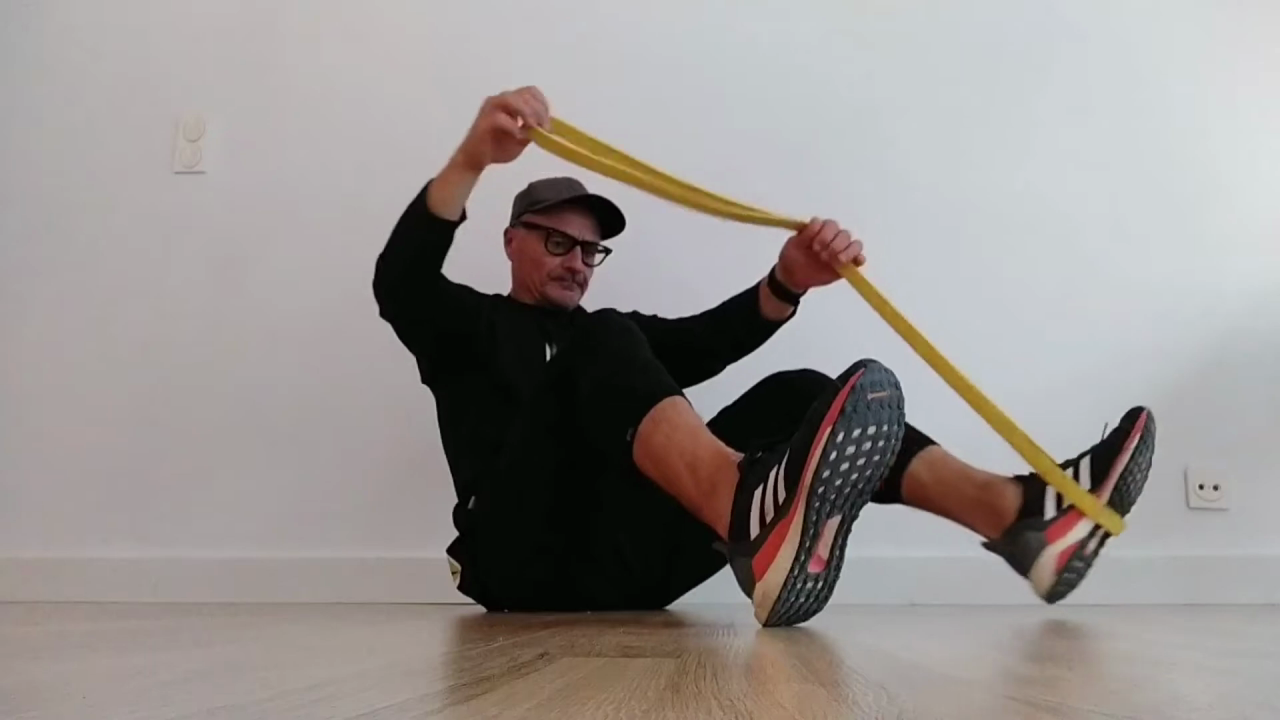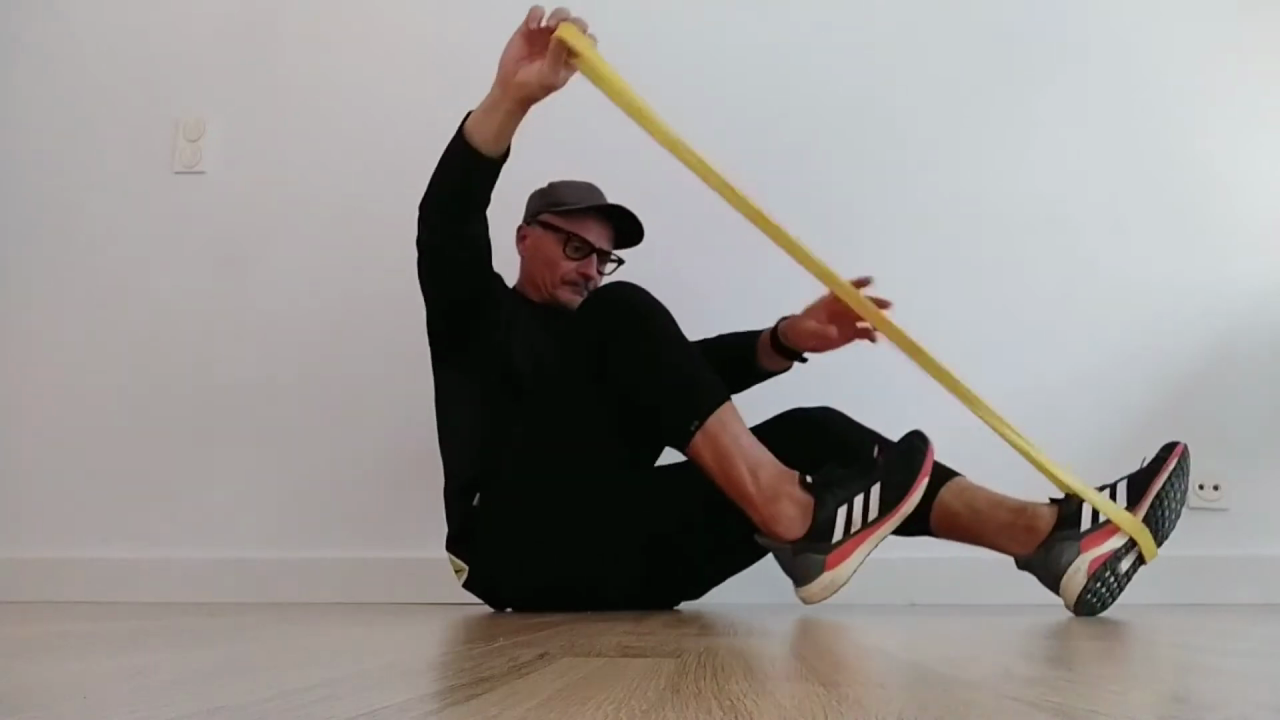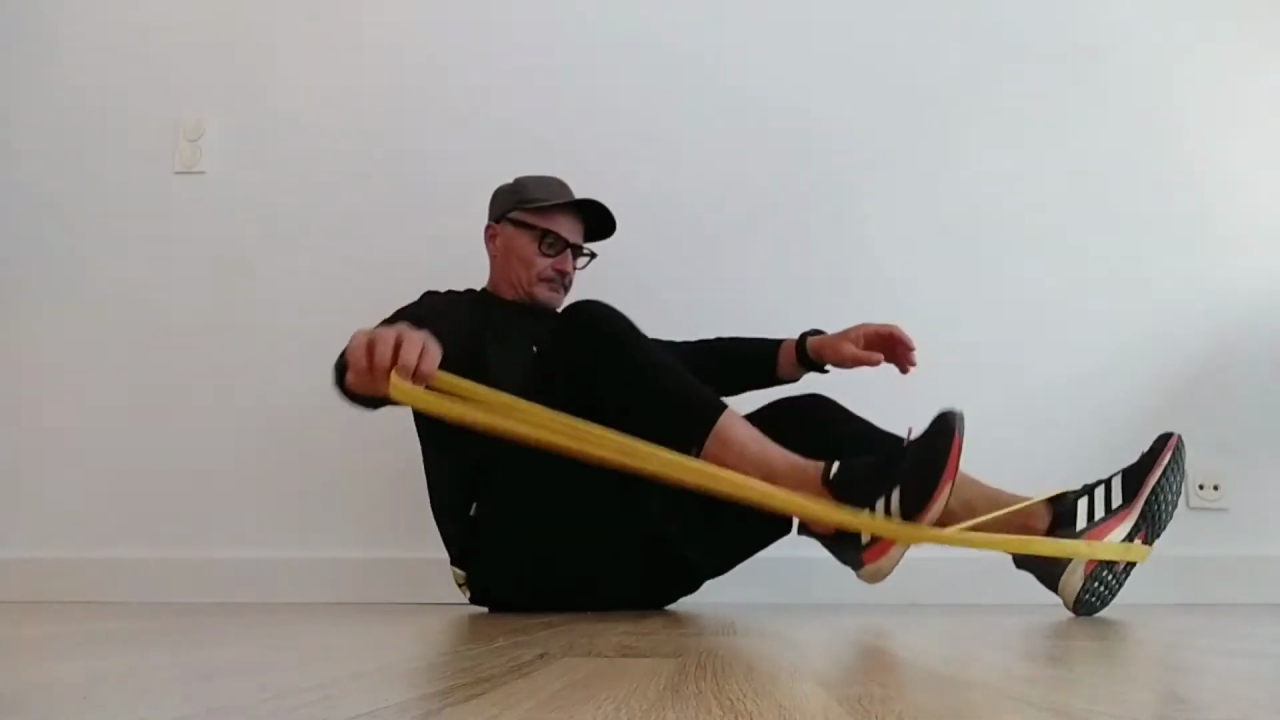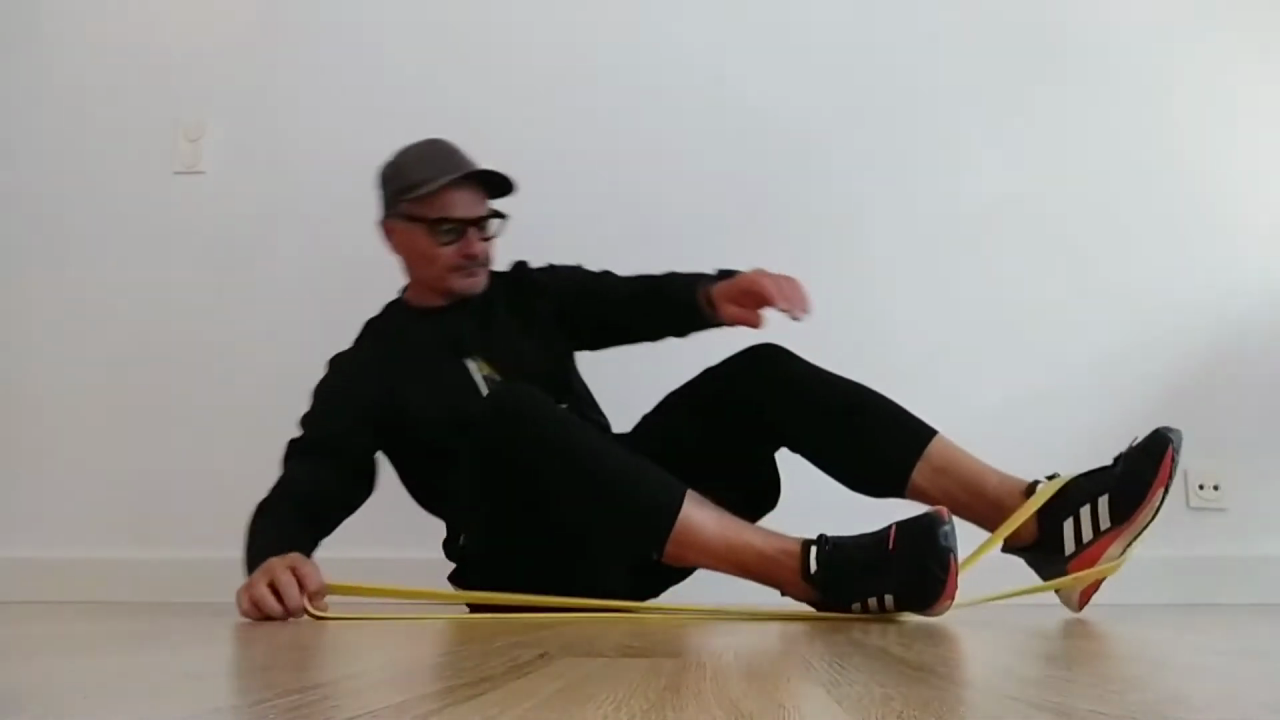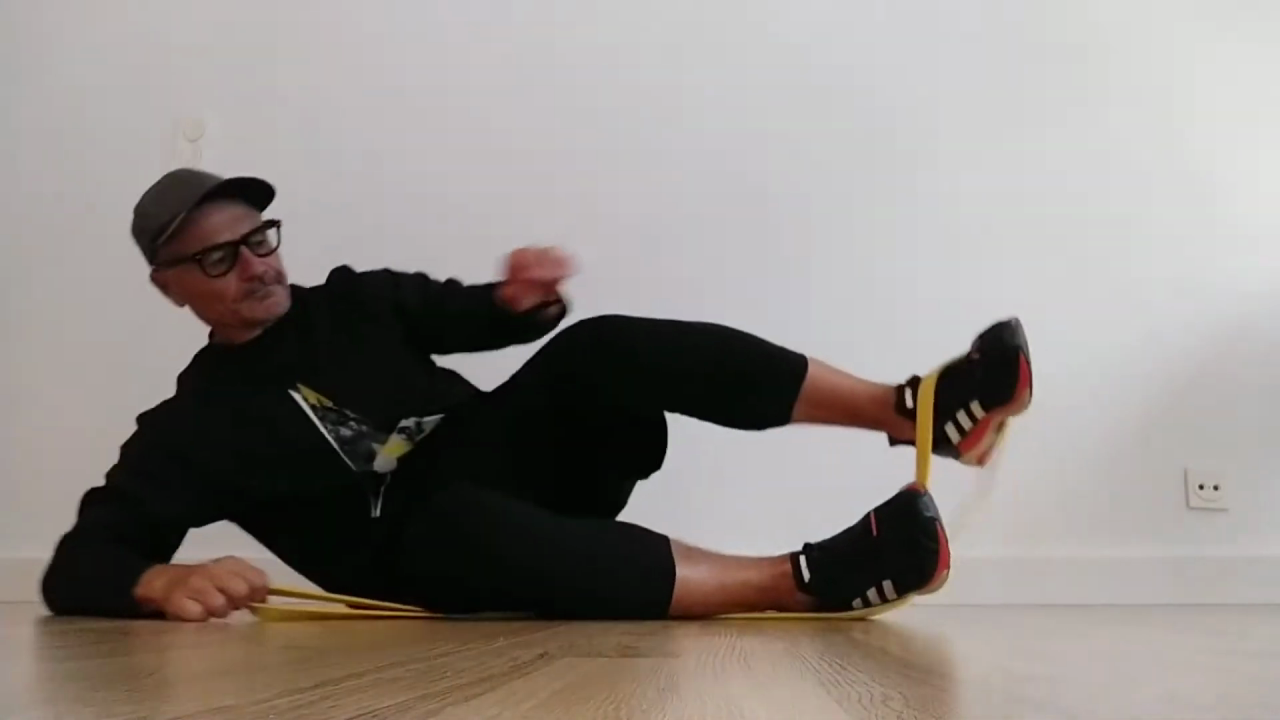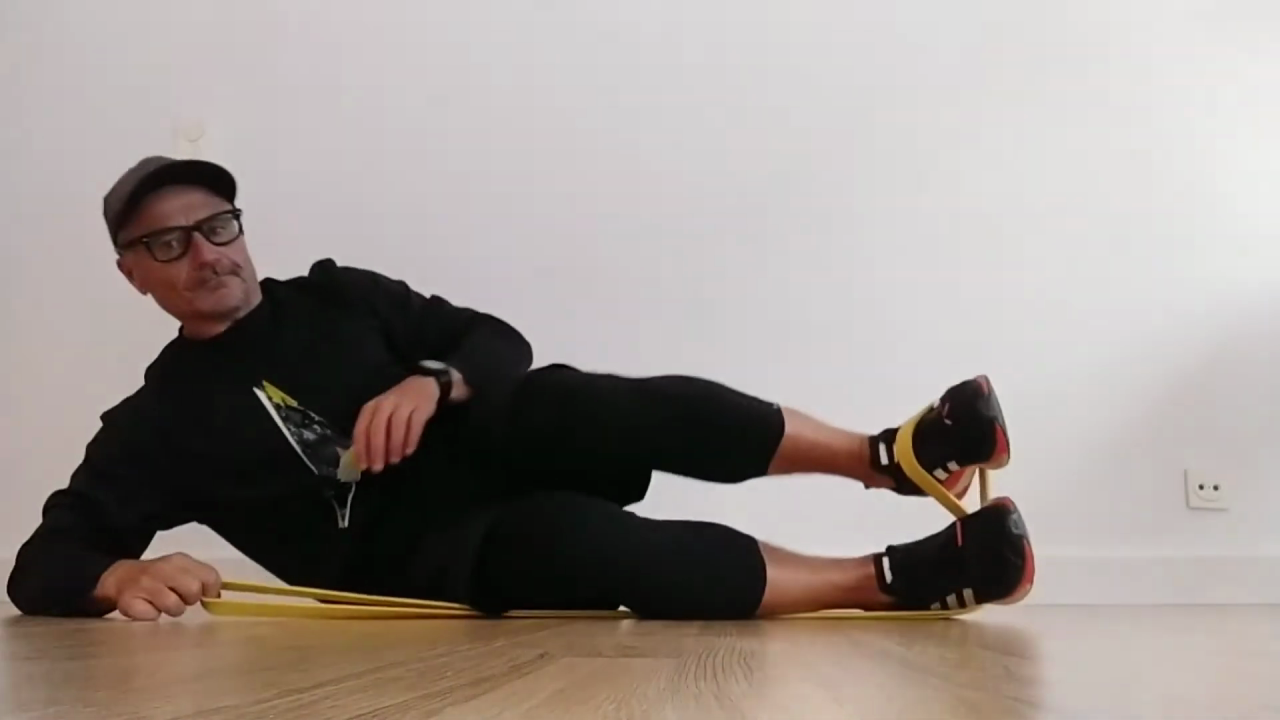
dt=0.7s
person 1, frame 1
left shoulder: (610, 344)
right shoulder: (472, 325)
left elbow: (712, 338)
right elbow: (398, 285)
left wrist: (789, 282)
right wrist: (469, 161)
left hip: (623, 560)
right hip: (525, 558)
left knee: (794, 396)
right knee: (607, 346)
left ankle: (1022, 514)
right ankle: (758, 521)
person 1, frame 2
left shoulder: (606, 333)
right shoulder: (477, 315)
left elbow: (697, 370)
right elbow: (445, 226)
left wrist: (789, 337)
right wrist: (512, 97)
left hip: (623, 565)
right hip: (528, 550)
left knee: (808, 435)
right knee: (622, 317)
left ankle: (1053, 537)
right ankle: (798, 523)
person 1, frame 3
left shoulder: (578, 342)
right shoulder: (448, 320)
left elbow: (691, 364)
right elbow: (362, 378)
left wrist: (812, 349)
right wrist: (378, 356)
left hip: (621, 553)
right hip: (525, 557)
left knee: (801, 419)
right knee: (590, 334)
left ankle: (1051, 532)
right ankle: (847, 499)
person 1, frame 4
left shoulder: (531, 294)
right shoulder: (371, 367)
left elbow: (640, 303)
right elbow: (307, 492)
left wrist: (715, 295)
right wrist: (276, 558)
left hip: (616, 541)
right hip: (529, 568)
left knee: (760, 376)
right knee: (511, 416)
left ankle: (1041, 525)
right ankle: (817, 571)
person 1, frame 5
left shoulder: (355, 301)
right shoulder: (188, 428)
left elbow: (523, 324)
right elbow: (75, 568)
left wrist: (527, 296)
right wrist: (163, 578)
left hip: (512, 462)
right hip: (431, 560)
left knee: (606, 349)
right knee: (468, 526)
left ankle: (915, 410)
right ankle: (811, 580)
person 1, frame 6
left shoulder: (336, 295)
right shoulder: (153, 425)
left elbow: (498, 342)
left wrist: (433, 381)
right wrist: (123, 576)
left hip: (486, 459)
right hip: (424, 565)
left knee: (564, 405)
right knee: (566, 539)
left ankle: (885, 457)
right ankle: (890, 579)
